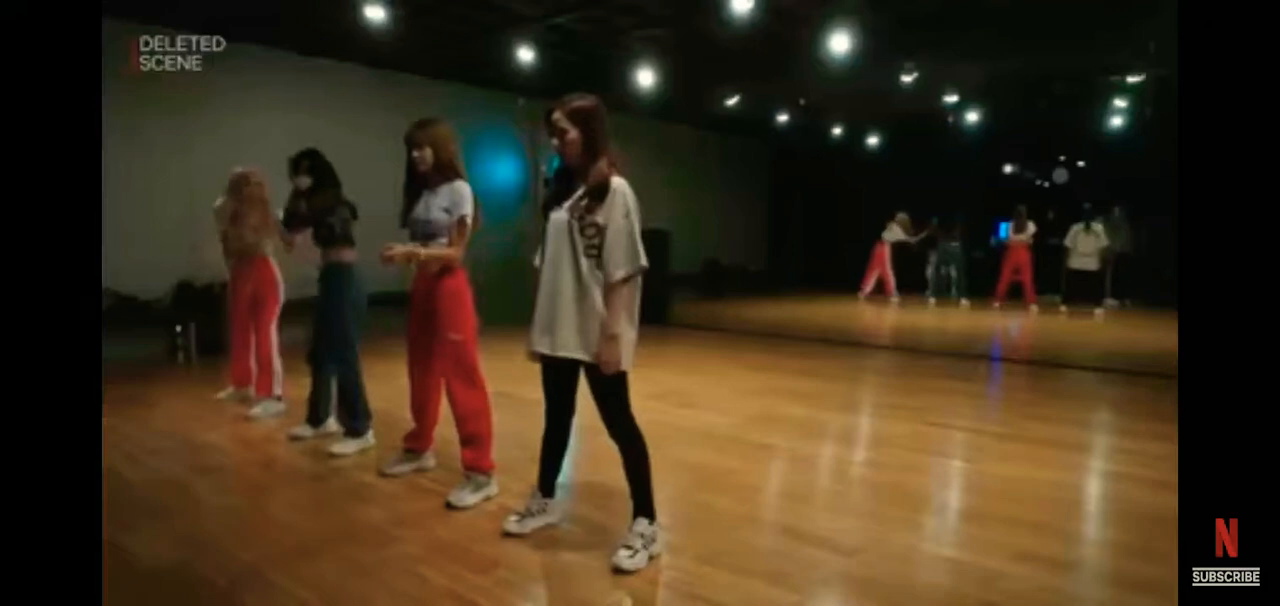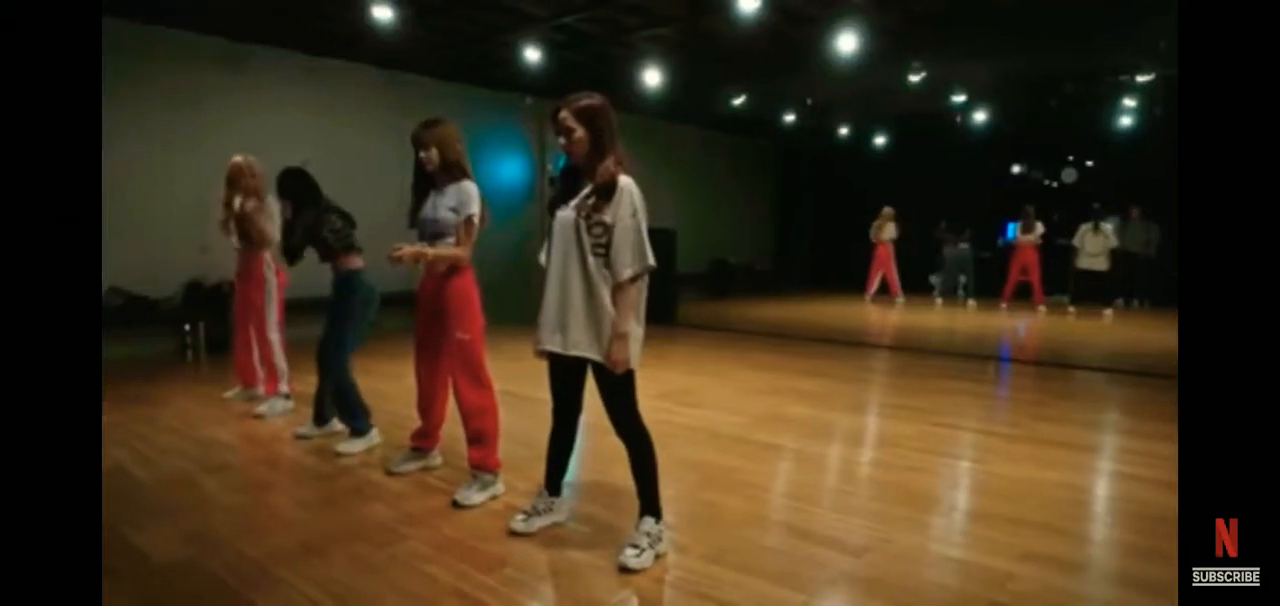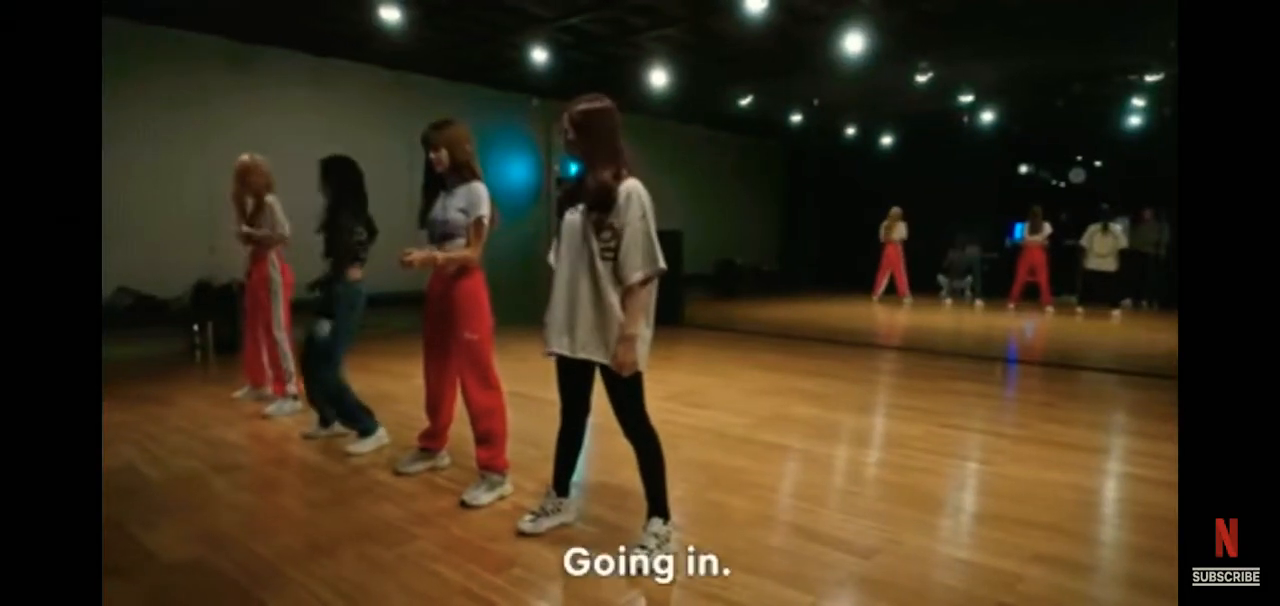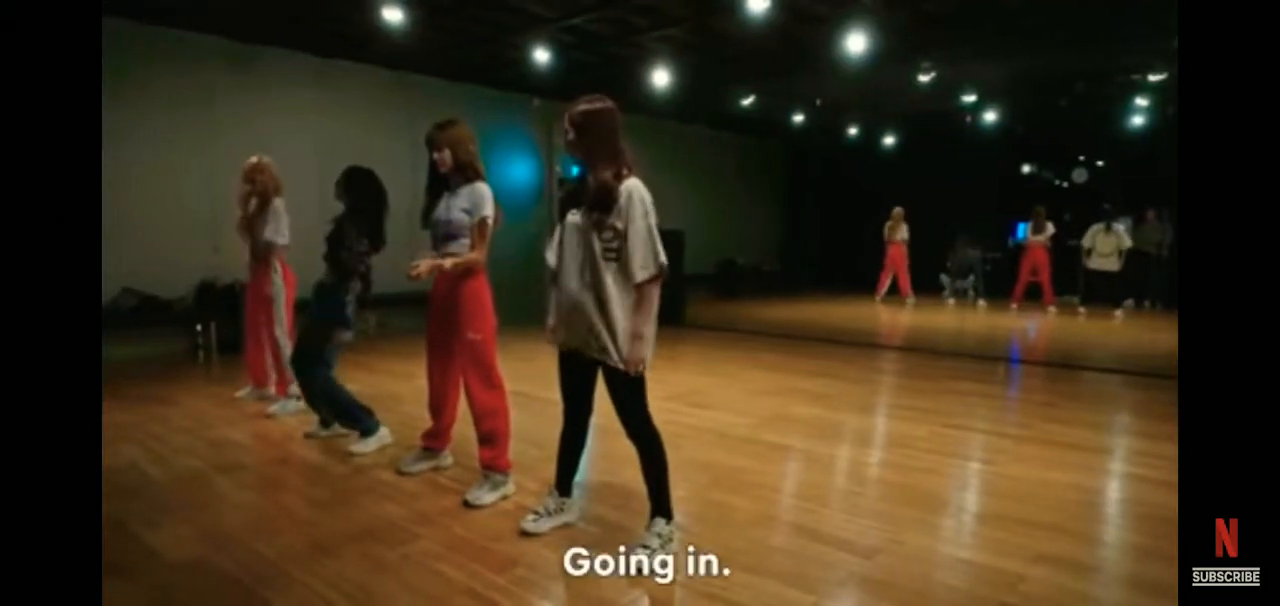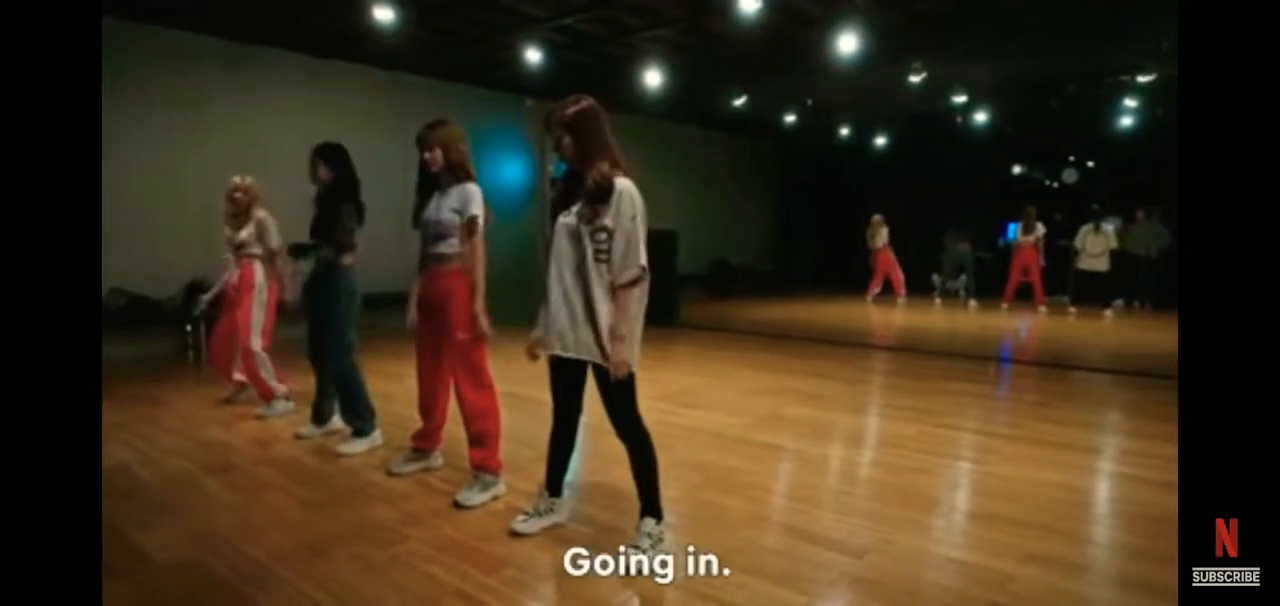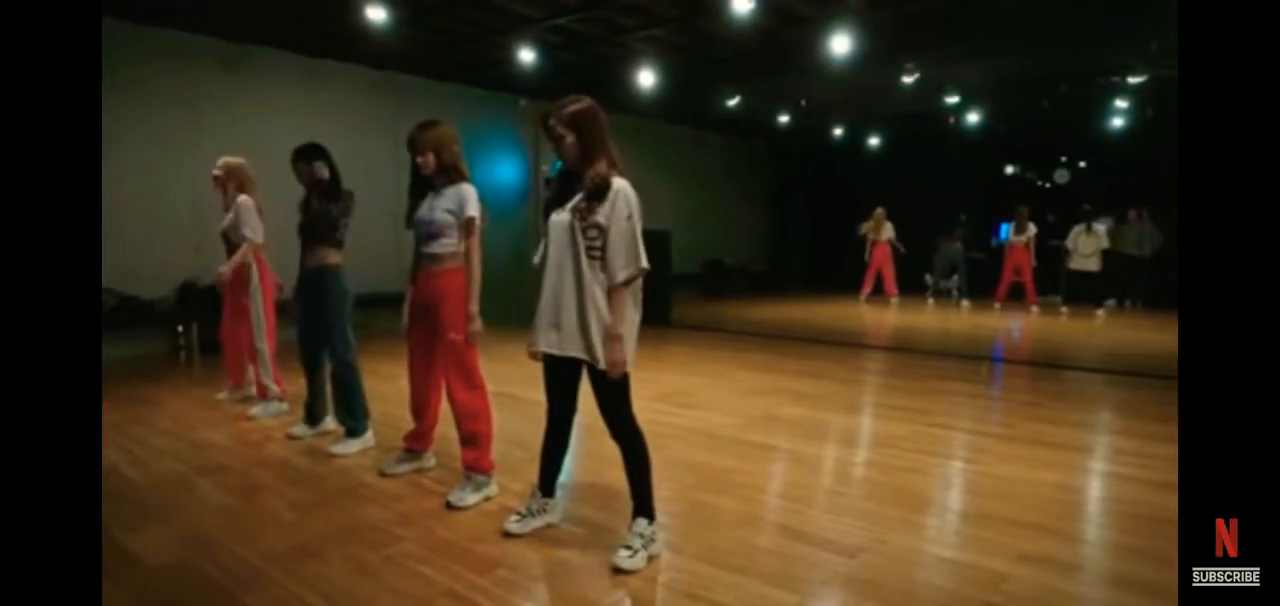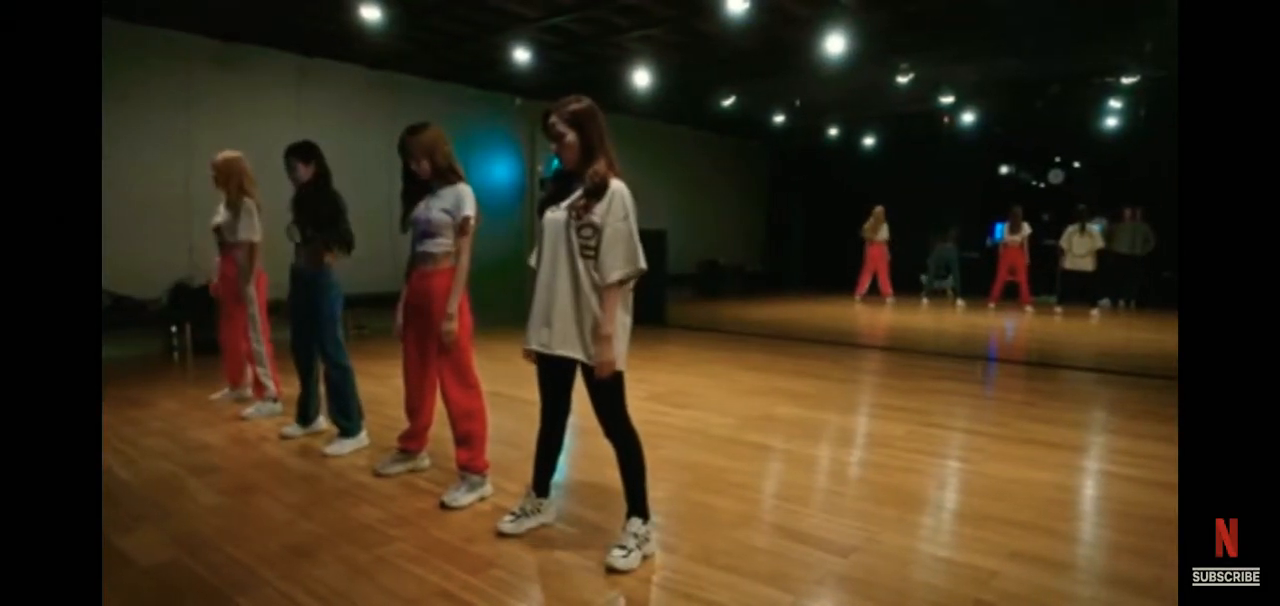
dt=0.5s
person 1, frame 1
left shoulder: (614, 190)
right shoulder: (563, 191)
left elbow: (623, 272)
right elbow: (549, 266)
left wrist: (612, 335)
right wrist: (539, 326)
left hip: (596, 334)
right hip: (558, 330)
left knee: (618, 423)
right knee: (556, 416)
left ankle: (645, 524)
right ankle: (545, 500)
person 1, frame 2
left shoulder: (621, 189)
right shoulder: (569, 190)
left elbow: (630, 272)
right elbow: (554, 265)
left wrist: (621, 334)
right wrist: (544, 323)
left hip: (604, 333)
right hip: (565, 329)
left knee: (625, 422)
right knee: (564, 415)
left ankle: (652, 522)
right ankle: (552, 498)
person 1, frame 3
left shoulder: (629, 193)
right shoulder: (577, 192)
left elbow: (641, 274)
right elbow: (563, 265)
left wrist: (629, 336)
right wrist: (554, 323)
left hip: (612, 335)
right hip: (573, 330)
left knee: (633, 423)
right knee: (572, 416)
left ankle: (659, 523)
right ankle: (560, 499)
person 1, frame 4
left shoulder: (630, 193)
right shoulder: (579, 192)
left elbow: (647, 273)
left wrist: (639, 335)
right wrist: (555, 313)
left hip: (615, 334)
right hip: (576, 329)
left knee: (636, 423)
right knee: (574, 415)
left ankle: (662, 522)
right ankle: (562, 498)
person 1, frame 5
left shoulder: (621, 192)
right shoulder: (570, 192)
left elbow: (629, 274)
right elbow: (557, 269)
left wrist: (619, 337)
right wrist: (542, 325)
left hip: (604, 334)
right hip: (565, 331)
left knee: (626, 423)
right knee: (564, 416)
left ankle: (652, 523)
right ankle: (552, 499)
person 1, frame 6
left shoulder: (616, 191)
left elbow: (624, 273)
right elbow: (550, 267)
left wrist: (617, 336)
right wrist: (539, 328)
left hip: (599, 334)
right hip: (560, 331)
left knee: (620, 424)
right knee: (558, 416)
left ankle: (645, 525)
right ankle: (545, 501)
person 1, frame 7
left shoulder: (612, 193)
right shoulder: (560, 192)
left elbow: (616, 274)
right elbow: (545, 267)
left wrist: (606, 335)
right wrist: (534, 328)
left hip: (593, 334)
right hip: (554, 331)
left knee: (614, 424)
right knee: (552, 417)
left ankle: (639, 525)
right ankle: (539, 501)
person 2, frame 1
left shoulder: (458, 190)
right shoulder: (420, 191)
left elbow: (455, 253)
right elbow: (419, 243)
left wrist: (414, 253)
right wrist: (402, 254)
left hip: (449, 287)
right hip: (422, 286)
left knee: (462, 379)
right knee: (422, 373)
left ankle: (480, 471)
right ankle: (419, 448)
person 2, frame 2
left shoulder: (465, 189)
right shoulder: (428, 191)
left elbow: (463, 253)
right elbow: (426, 243)
left wrist: (421, 253)
right wrist: (410, 254)
left hip: (457, 287)
right hip: (429, 286)
left knee: (469, 378)
right knee: (429, 372)
left ankle: (487, 470)
right ankle: (425, 447)
person 2, frame 3
left shoulder: (475, 191)
right shoulder: (438, 192)
left elbow: (473, 254)
right elbow: (438, 246)
left wrist: (432, 257)
right wrist: (422, 257)
left hip: (465, 288)
right hip: (438, 287)
left knee: (478, 379)
right knee: (437, 373)
left ankle: (495, 471)
right ankle: (433, 447)
person 2, frame 4
left shoulder: (479, 192)
right shoulder: (442, 194)
left elbow: (479, 256)
right elbow: (440, 248)
left wrist: (437, 265)
right wrist: (427, 260)
left hip: (468, 289)
right hip: (441, 290)
left knee: (481, 380)
right knee: (440, 374)
left ankle: (498, 471)
right ankle: (436, 447)
person 2, frame 5
left shoulder: (468, 192)
right shoulder: (431, 194)
left elbow: (477, 254)
right elbow: (426, 253)
left wrist: (478, 308)
right wrist: (414, 296)
left hip: (458, 288)
right hip: (431, 290)
left knee: (472, 381)
right knee: (430, 376)
left ankle: (488, 472)
right ankle: (426, 448)
person 2, frame 6
left shoulder: (463, 192)
right shoulder: (425, 194)
left elbow: (473, 256)
right elbow: (419, 253)
left wrist: (473, 309)
right wrist: (409, 298)
left hip: (452, 289)
right hip: (423, 290)
left knee: (463, 382)
right knee: (422, 377)
left ankle: (481, 472)
right ankle: (419, 448)
person 2, frame 7
left shoulder: (460, 193)
right shoulder: (419, 196)
left elbow: (463, 257)
right elbow: (414, 253)
left wrist: (452, 310)
right wrist: (403, 300)
left hip: (444, 288)
right hip: (417, 289)
left knee: (459, 382)
right knee: (416, 377)
left ankle: (475, 472)
right ankle: (413, 449)
person 3, frame 1
left shoulder: (327, 196)
right shoulder: (322, 200)
left elbow: (292, 223)
right elbow: (295, 225)
left wrist: (300, 191)
left hip: (342, 280)
right hip: (333, 279)
left knee: (343, 356)
right knee: (319, 353)
left ankle: (360, 431)
right ankle: (320, 419)
person 3, frame 2
left shoulder: (310, 215)
right shoulder: (322, 212)
left elbow: (291, 256)
left wrist: (287, 223)
right wrist: (292, 222)
left hip: (353, 288)
right hip: (348, 286)
left knee: (335, 361)
right knee: (327, 357)
left ankle: (363, 430)
right ankle: (325, 419)
person 3, frame 3
left shoulder: (344, 216)
right shoulder: (345, 213)
left elbow: (341, 267)
left wrist: (326, 314)
right wrist: (321, 282)
left hip: (344, 295)
right hip: (343, 292)
left knee: (323, 367)
right knee: (314, 360)
left ankle: (370, 429)
right ankle: (330, 420)
person 3, frame 4
left shoulder: (351, 226)
right shoulder: (360, 223)
left elbow: (347, 275)
right elbow: (359, 271)
left wrist: (345, 323)
left hip: (333, 301)
right hip: (328, 297)
left knee: (316, 371)
right knee: (302, 362)
left ankle: (372, 429)
right ankle: (331, 420)
person 3, frame 5
left shoulder: (345, 204)
right shoulder: (326, 201)
left elbow: (336, 247)
left wrist: (300, 250)
right wrist: (310, 280)
left hip: (338, 281)
right hip: (322, 279)
left knee: (340, 356)
right knee: (320, 354)
left ankle: (366, 430)
right ankle: (325, 417)
person 3, frame 6
left shoulder: (342, 198)
right shoulder: (311, 201)
left elbow: (322, 217)
left wrist: (321, 183)
right wrist: (298, 284)
left hip: (330, 279)
right hip: (308, 280)
left knee: (340, 354)
right knee: (310, 352)
left ankle: (359, 430)
right ankle: (317, 417)
person 3, frame 7
left shoulder: (330, 199)
right shoulder: (303, 201)
left elbow: (345, 243)
right elbow: (302, 238)
left wrist: (309, 243)
left hip: (321, 280)
right hip: (300, 278)
left knee: (332, 354)
right knee: (303, 351)
left ankle: (353, 430)
right ankle: (309, 417)
person 4, frame 1
left shoulder: (265, 213)
right shoulder: (224, 209)
right elbow: (227, 240)
left hip: (264, 273)
right hip: (240, 273)
left knee: (265, 334)
right knee: (239, 330)
left ankle: (272, 396)
right ankle: (243, 384)
person 4, frame 2
left shoulder: (267, 202)
right shoulder: (237, 203)
left elbow: (269, 240)
right elbow: (232, 234)
left wrist: (253, 217)
right wrist: (232, 227)
left hip: (264, 270)
right hip: (244, 268)
left knee: (268, 331)
right knee: (243, 328)
left ankle: (281, 394)
right ankle: (250, 383)
person 4, frame 3
left shoulder: (269, 201)
right shoulder: (249, 203)
left elbow: (282, 236)
right elbow: (247, 236)
left wrist: (251, 233)
right wrist: (245, 233)
left hip: (272, 269)
right hip: (255, 267)
left knee: (276, 331)
right knee: (254, 329)
left ankle: (289, 394)
right ankle: (259, 383)
person 4, frame 4
left shoulder: (275, 204)
right shoulder: (252, 205)
left elbow: (278, 245)
right elbow: (251, 240)
left wrist: (271, 280)
left hip: (274, 274)
right hip: (258, 272)
left knee: (278, 334)
right knee: (257, 332)
left ankle: (291, 395)
right ankle: (263, 383)
person 4, frame 5
left shoulder: (261, 217)
right shoulder: (232, 224)
left elbow: (275, 254)
right elbow: (232, 263)
left wrist: (283, 284)
right wrist: (212, 293)
left hip: (258, 281)
right hip: (237, 283)
left knee: (250, 343)
right knee: (223, 339)
left ankle: (279, 397)
right ankle: (244, 384)
person 4, frame 6
left shoulder: (243, 202)
right shoulder: (230, 204)
left elbow: (252, 241)
left wrist: (230, 265)
left hip: (251, 273)
right hip: (237, 274)
left knee: (258, 337)
right knee: (232, 333)
left ankle: (274, 398)
right ankle: (243, 383)
person 4, frame 7
left shoulder: (245, 203)
right shoulder: (224, 203)
left elbow: (253, 246)
right elbow: (224, 247)
left wrist: (248, 283)
right wrist: (219, 278)
left hip: (244, 275)
right hip: (228, 274)
left knee: (254, 336)
right knee: (231, 334)
left ankle: (269, 398)
right ankle: (239, 385)
